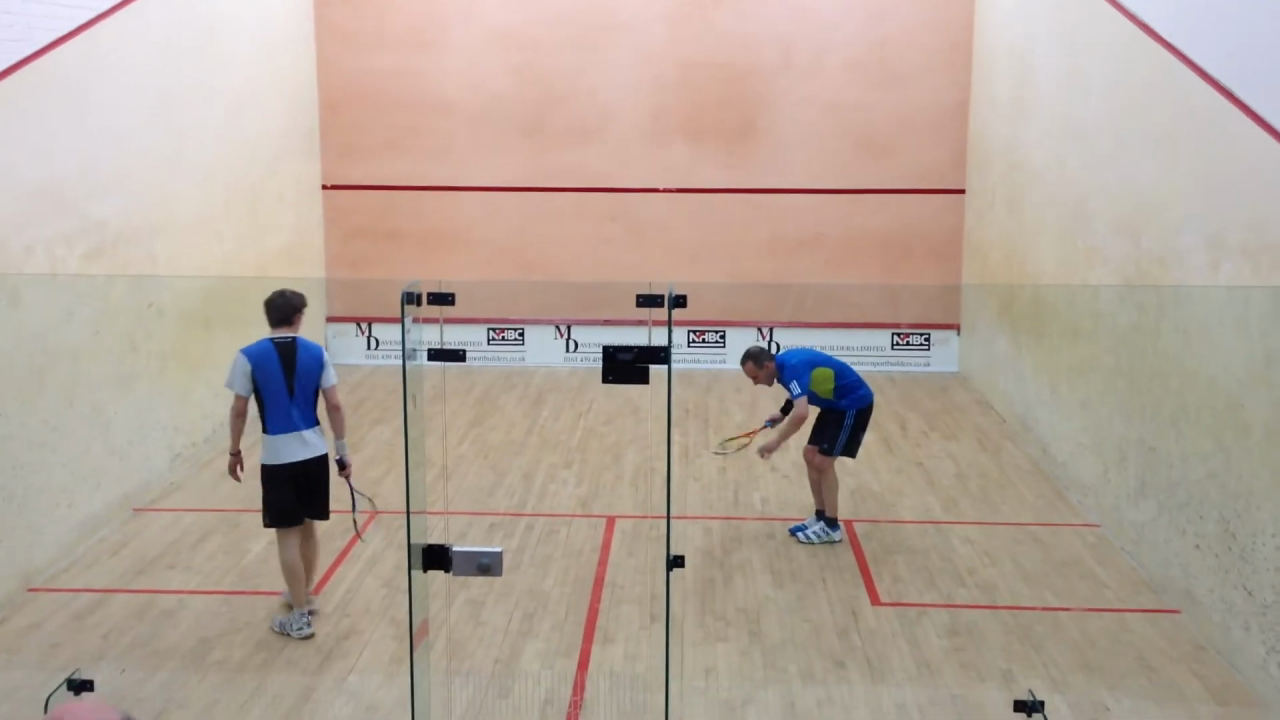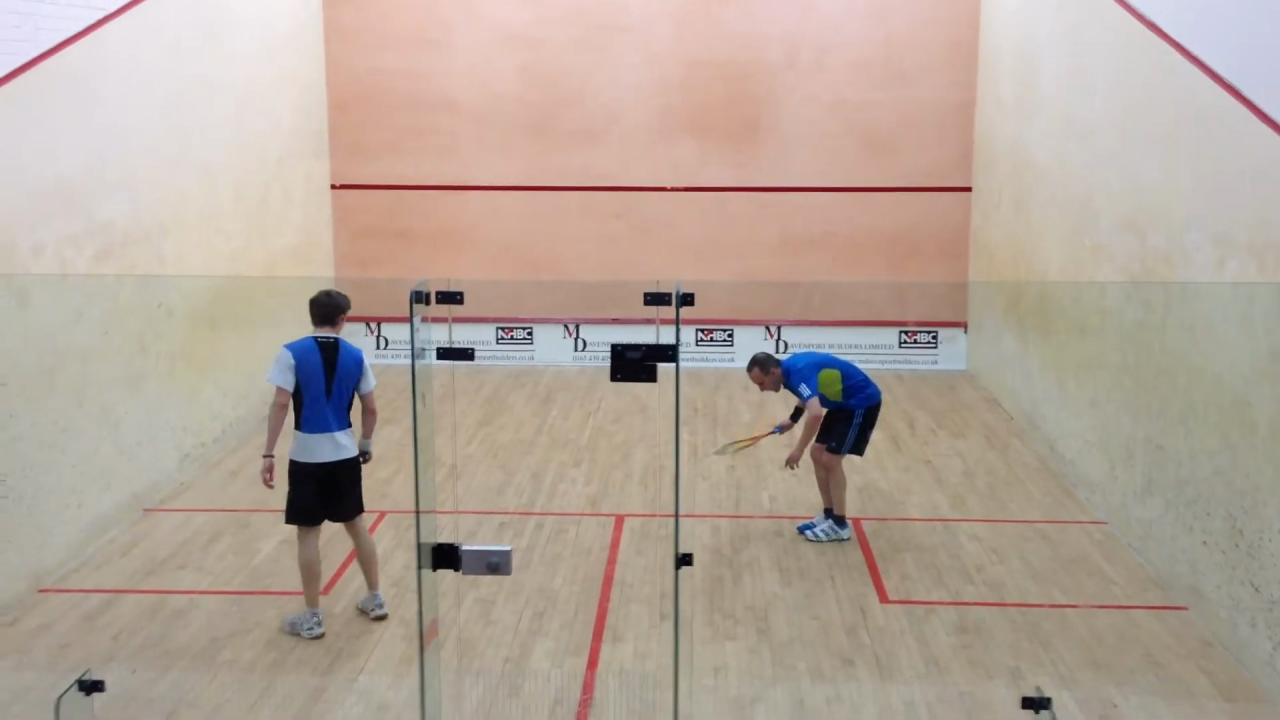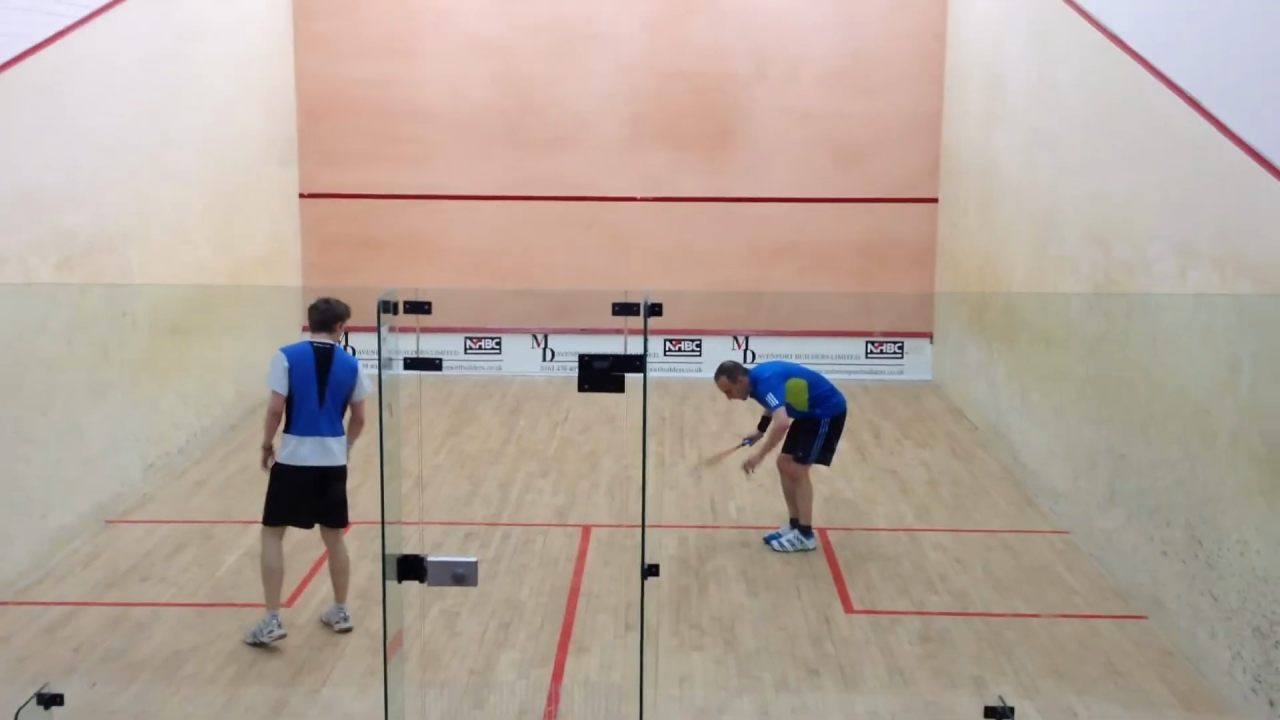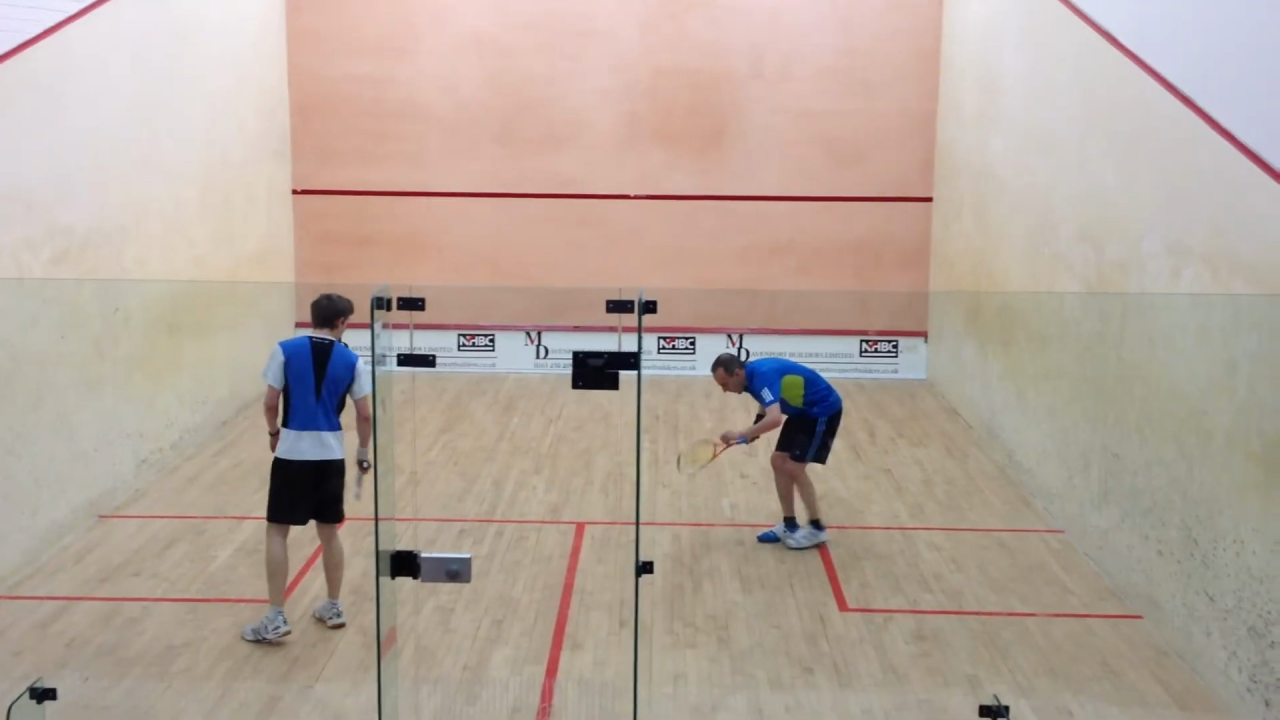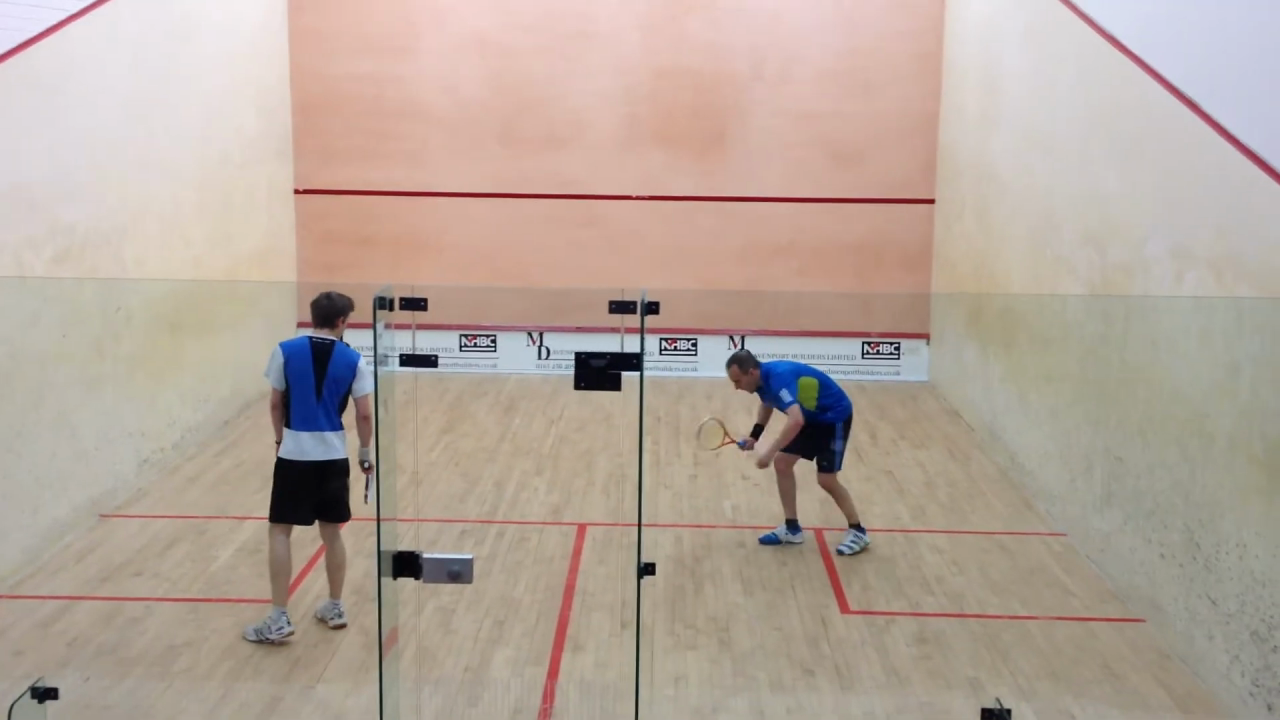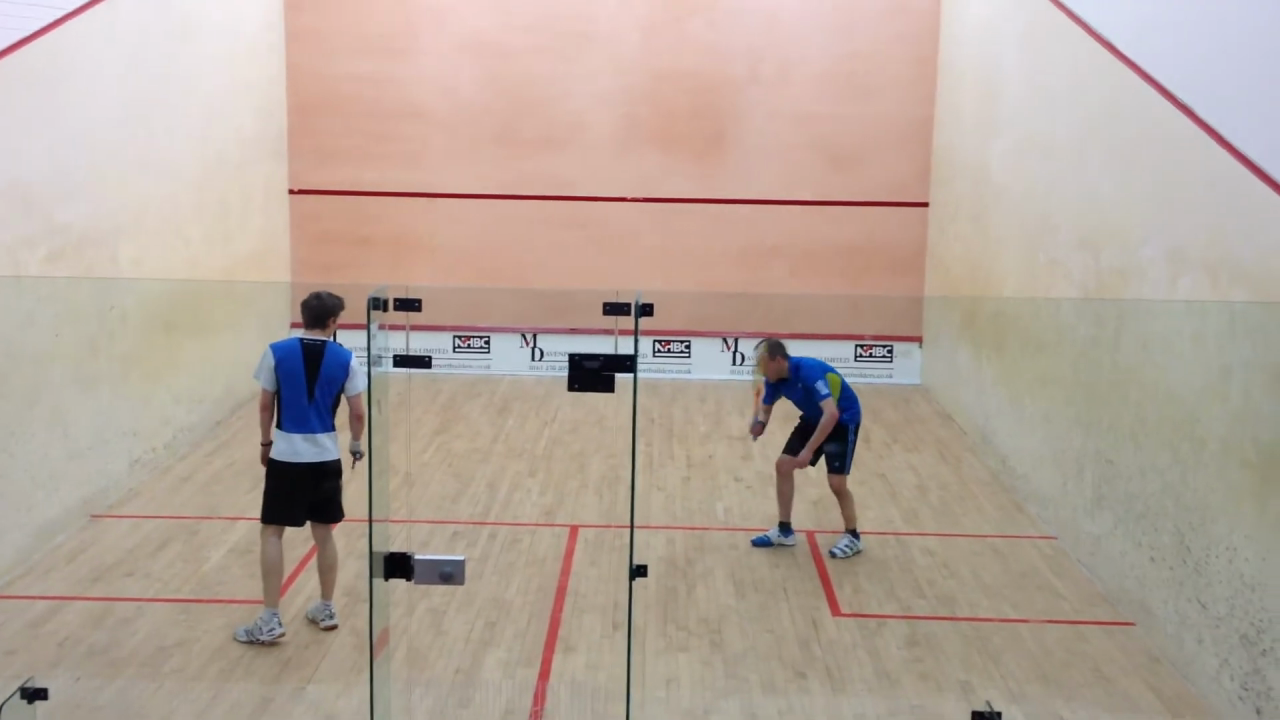
dt=0.3s
person 1, frame 1
left shoulder: (249, 356)
right shoulder: (316, 353)
left elbow: (239, 411)
right elbow: (334, 406)
left wrist: (234, 451)
right wrist: (343, 451)
left hip: (277, 457)
right hip: (314, 452)
left knee: (288, 535)
right knee: (307, 526)
left ankle: (299, 617)
right ankle: (305, 595)
person 1, frame 2
left shoulder: (292, 353)
right shoulder: (356, 355)
left elbow: (280, 405)
right elbow: (370, 409)
left wrist: (268, 454)
right wrist: (365, 444)
left hip: (307, 456)
right hip: (345, 453)
left knee: (307, 535)
right knee: (356, 526)
left ankle: (312, 616)
right ankle: (375, 598)
person 1, frame 3
left shoulder: (287, 356)
right shoulder: (350, 364)
left elbow: (276, 409)
right elbow: (359, 419)
left wrist: (266, 445)
left hip: (293, 459)
right hip: (333, 460)
left knee: (272, 534)
right knee: (334, 537)
left ankle: (271, 620)
right ankle: (340, 611)
person 1, frame 4
left shoulder: (285, 350)
right shoulder: (351, 360)
left elbow: (270, 403)
right elbow: (364, 415)
left wrist: (273, 431)
right wrist: (364, 452)
left hip: (291, 454)
right hip: (330, 455)
left knee: (277, 532)
right knee: (329, 532)
left ankle: (276, 617)
right ankle: (333, 606)
person 1, frame 5
left shoulder: (285, 350)
right shoulder: (352, 359)
left elbow: (276, 404)
right elbow: (364, 414)
right wrist: (365, 453)
left hip: (294, 454)
right hip: (333, 455)
left knee: (280, 532)
right knee: (332, 532)
left ankle: (279, 618)
right ankle: (335, 607)
person 1, frame 6
left shoulder: (276, 352)
right shoulder: (345, 358)
left elbow: (265, 404)
right elbow: (358, 413)
left wrist: (265, 442)
right wrist: (356, 445)
left hip: (286, 455)
right hip: (326, 456)
left knee: (272, 533)
right knee: (324, 533)
left ankle: (270, 619)
right ankle: (326, 609)
person 2, frame 1
left shoulder: (792, 367)
right shoulder: (784, 362)
left elbow: (801, 414)
right elbow: (798, 395)
left wrist: (776, 442)
right wrist: (783, 413)
left hip: (853, 403)
right hip: (837, 403)
left knee: (823, 461)
right knee: (810, 455)
left ankle: (831, 526)
right ankle: (820, 517)
person 2, frame 2
left shoulder: (798, 372)
right shoulder: (790, 368)
left elbow: (816, 414)
right elbow: (809, 397)
left wrist: (798, 450)
right wrist: (793, 420)
left hip: (861, 402)
right hip: (844, 402)
left knee: (831, 459)
right knee: (818, 454)
left ankle: (839, 525)
right ankle: (829, 515)
person 2, frame 3
left shoulder: (766, 381)
right shoulder: (757, 378)
left elbow: (782, 423)
right elbow: (773, 406)
left wrist: (759, 455)
right wrist: (761, 430)
left hip: (827, 411)
right hip: (809, 412)
left knee: (797, 470)
right knee: (785, 464)
left ankle: (805, 535)
right ankle: (795, 526)
person 2, frame 4
left shoulder: (763, 375)
right shoulder: (752, 373)
left elbow: (774, 419)
right elbow: (766, 402)
left wrist: (742, 435)
right wrist: (754, 431)
left hip: (823, 410)
right hip: (803, 411)
left knee: (795, 469)
right knee: (779, 462)
left ankle: (815, 527)
right ankle: (790, 525)
person 2, frame 5
left shoulder: (779, 377)
right shoulder: (763, 379)
left elbow: (796, 421)
right elbow: (767, 406)
left wrist: (769, 452)
right wrist: (754, 436)
left hip: (834, 415)
right hip: (812, 416)
left knee: (826, 480)
right knee: (782, 463)
left ankle: (857, 531)
right ankle: (792, 528)
person 2, frame 6
left shoulder: (809, 371)
right shoulder: (774, 379)
left elbow: (832, 413)
right elbow: (764, 408)
left wrist: (808, 450)
right wrist: (759, 424)
left hip: (843, 420)
right hip: (814, 418)
left knee: (836, 483)
right knee: (783, 466)
left ankle: (852, 537)
right ankle: (784, 530)
